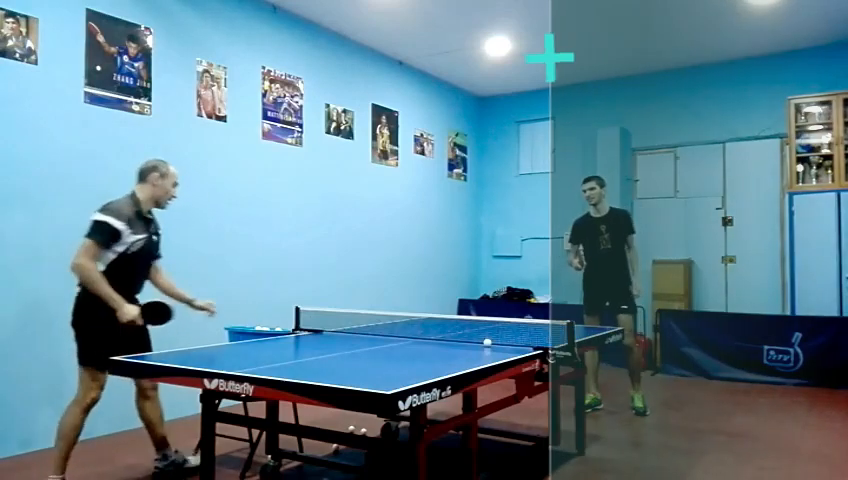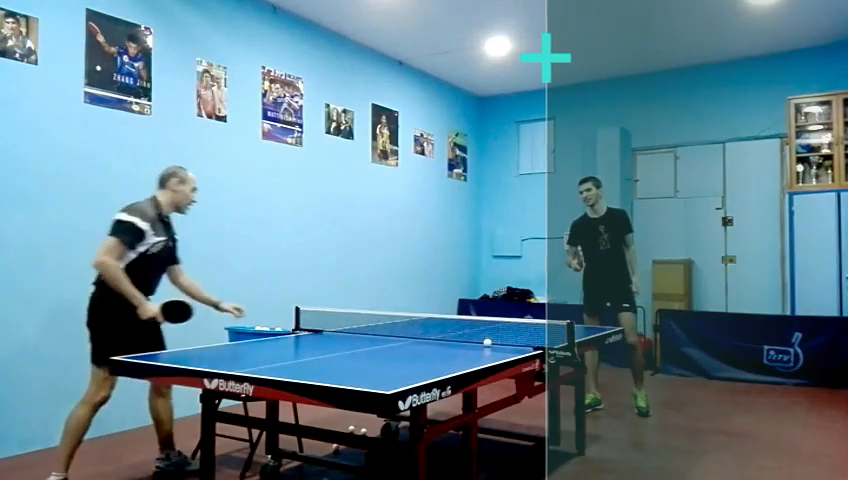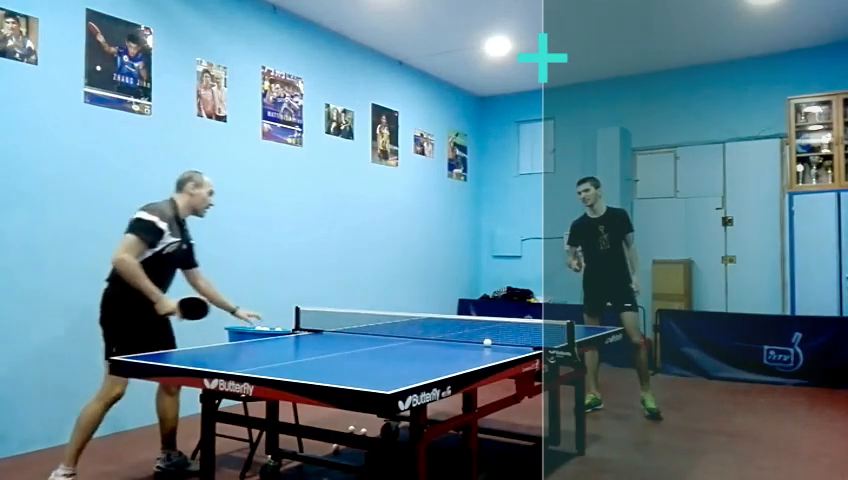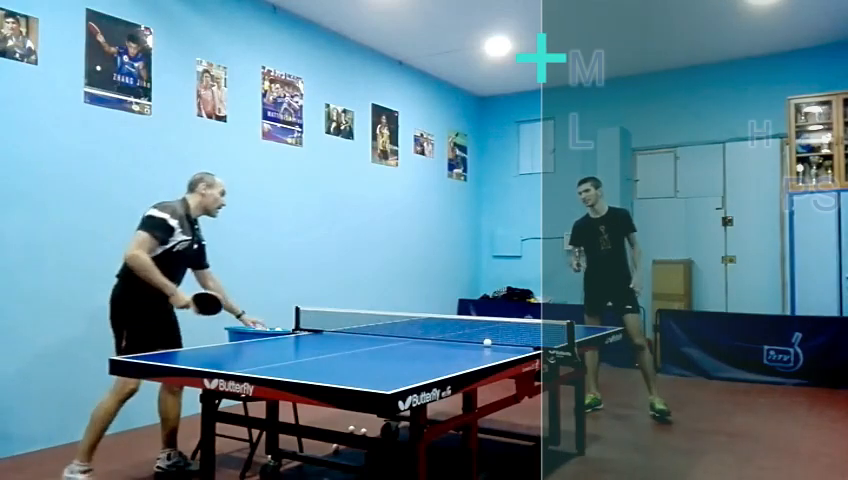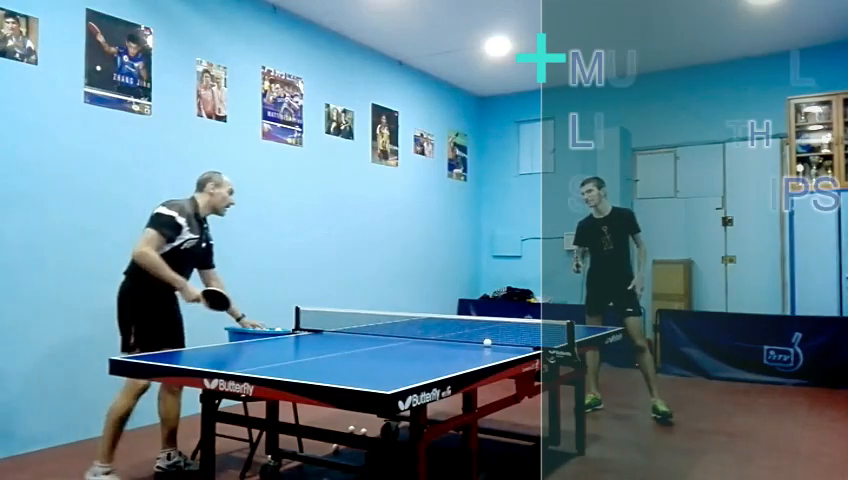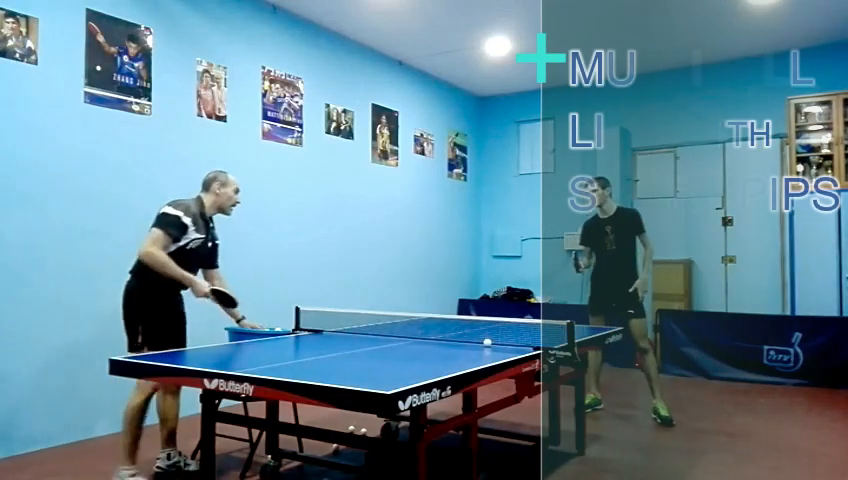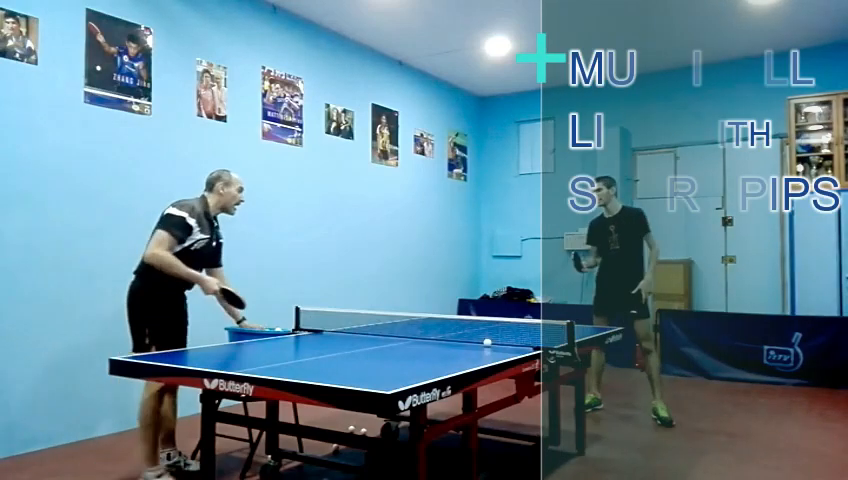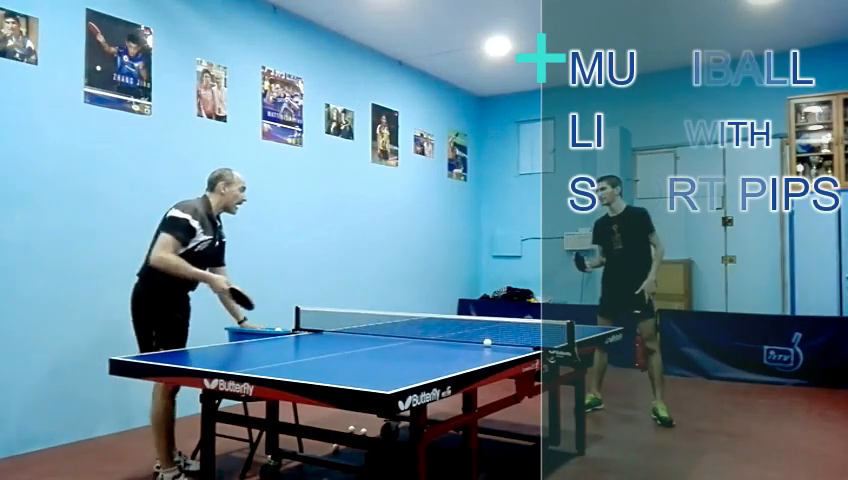
dt=0.1s
person 1, frame 1
left shoulder: (150, 224)
right shoulder: (115, 214)
left elbow: (155, 274)
right elbow: (80, 264)
left wrist: (193, 302)
right wrist: (118, 305)
left hip: (128, 313)
right hip: (98, 314)
left knee: (147, 385)
right knee: (89, 396)
person 1, frame 2
left shoulder: (167, 229)
right shoulder: (137, 215)
left elbow: (180, 278)
right elbow: (103, 262)
left wrist: (218, 304)
right wrist: (141, 302)
left hip: (144, 314)
right hip: (113, 312)
left knee: (163, 383)
right knee: (99, 393)
person 1, frame 3
left shoulder: (182, 233)
right shoulder: (154, 215)
left elbow: (198, 281)
right elbow: (121, 259)
left wrist: (234, 310)
right wrist: (158, 298)
left hip: (151, 311)
right hip: (123, 308)
left knee: (171, 380)
right knee: (112, 390)
left ankle: (168, 455)
person 1, frame 4
left shoulder: (194, 233)
right shoulder: (166, 213)
left elbow: (209, 282)
right elbow: (134, 255)
left wrist: (240, 314)
right wrist: (173, 291)
left hip: (160, 307)
right hip: (133, 304)
left knee: (175, 380)
right knee: (127, 385)
left ankle: (169, 455)
person 1, frame 5
left shoulder: (202, 233)
right shoulder: (174, 212)
left elbow: (212, 283)
right elbow: (141, 252)
left wrist: (240, 317)
right wrist: (183, 285)
left hip: (165, 304)
right hip: (139, 301)
right knee: (138, 383)
left ankle: (168, 454)
person 1, frame 6
left shoulder: (209, 231)
right shoulder: (180, 211)
left elbow: (215, 283)
right elbow: (148, 252)
left wrist: (240, 320)
right wrist: (191, 281)
left hip: (171, 302)
right hip: (145, 300)
left knee: (173, 380)
right knee: (150, 381)
left ankle: (168, 455)
person 1, frame 7
left shoulder: (213, 230)
right shoulder: (184, 211)
left elbow: (217, 282)
right elbow: (153, 253)
left wrist: (240, 319)
right wrist: (198, 278)
left hip: (173, 302)
right hip: (149, 299)
left knee: (169, 380)
right knee: (158, 381)
left ankle: (168, 455)
person 1, frame 8
left shoulder: (216, 229)
right shoulder: (187, 213)
left elbow: (221, 282)
right elbow: (159, 258)
left wrist: (241, 319)
right wrist: (206, 277)
left hip: (177, 303)
right hip: (153, 301)
left knee: (171, 380)
right knee: (166, 381)
person 2, frame 1
left shoulder: (621, 216)
right shoulder: (580, 224)
left elbow: (631, 249)
right elbow: (571, 253)
left wrist: (636, 279)
right wrist: (575, 262)
left hip: (621, 285)
right hip: (593, 286)
left knee: (629, 342)
left ankle: (636, 394)
right ankle: (593, 394)
person 2, frame 2
left shoulder: (619, 216)
right shoulder: (578, 225)
left elbow: (629, 247)
right elbow: (570, 255)
left wrist: (635, 277)
right wrist: (574, 263)
left hip: (620, 285)
right hip: (593, 287)
left knee: (632, 341)
left ankle: (640, 392)
right ankle: (593, 394)
person 2, frame 3
left shoulder: (619, 216)
right shoulder: (578, 225)
left elbow: (630, 247)
right elbow: (571, 255)
left wrist: (635, 275)
right wrist: (574, 263)
left hip: (621, 284)
right hip: (593, 287)
left knee: (636, 340)
left ankle: (646, 395)
right ankle: (593, 395)
person 2, frame 4
left shoulder: (621, 215)
right shoulder: (580, 225)
left elbow: (635, 246)
right elbow: (574, 255)
left wrist: (637, 275)
right wrist: (575, 263)
left hip: (622, 284)
right hip: (594, 287)
left knee: (639, 341)
left ankle: (654, 398)
right ankle: (593, 394)
person 2, frame 5
left shoulder: (625, 215)
right shoulder: (584, 225)
left elbow: (641, 247)
right elbow: (580, 255)
left wrist: (640, 276)
right wrist: (577, 263)
left hip: (624, 286)
right hip: (596, 288)
left knee: (640, 343)
left ankle: (656, 400)
right ankle: (593, 395)
person 2, frame 6
left shoulder: (630, 216)
right shoulder: (590, 225)
left elbow: (648, 247)
left wrist: (643, 277)
right wrist: (582, 263)
left hip: (628, 287)
right hip: (600, 288)
left knee: (643, 344)
left ankle: (658, 402)
right ankle: (594, 395)
person 2, frame 7
left shoulder: (635, 215)
right shoulder: (595, 225)
left elbow: (653, 248)
left wrist: (647, 278)
right wrist: (586, 264)
left hip: (633, 288)
right hip: (605, 288)
left knee: (647, 345)
left ankle: (658, 403)
right ankle: (594, 395)
person 2, frame 8
left shoulder: (639, 215)
right shoulder: (600, 224)
left elbow: (658, 248)
left wrist: (651, 278)
right wrist: (590, 264)
left hip: (638, 288)
right hip: (611, 288)
left knee: (650, 344)
left ankle: (658, 403)
right ankle: (594, 395)
